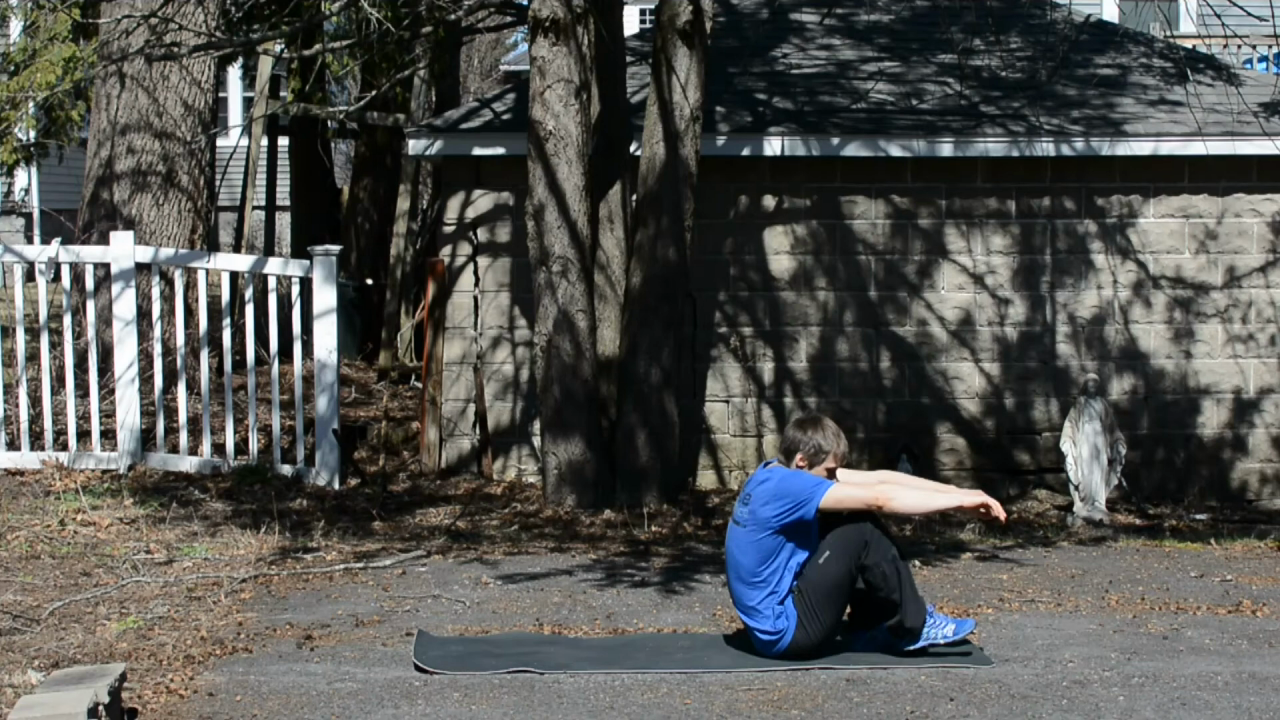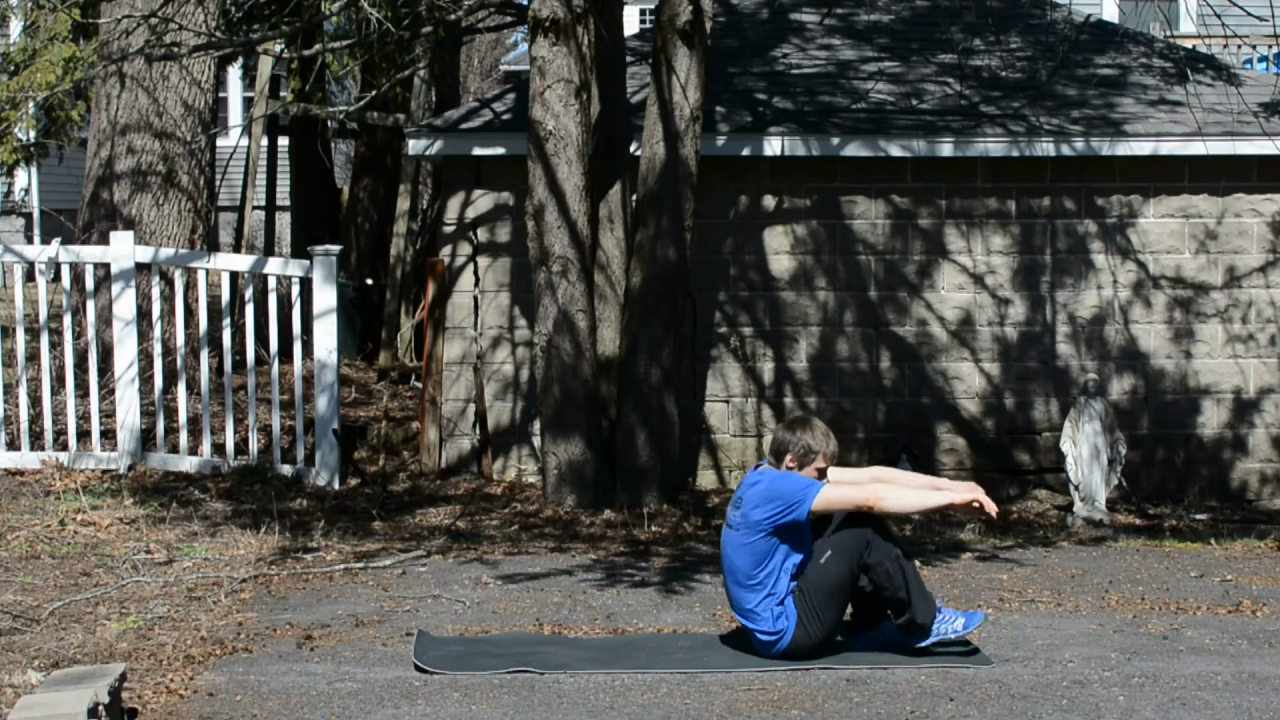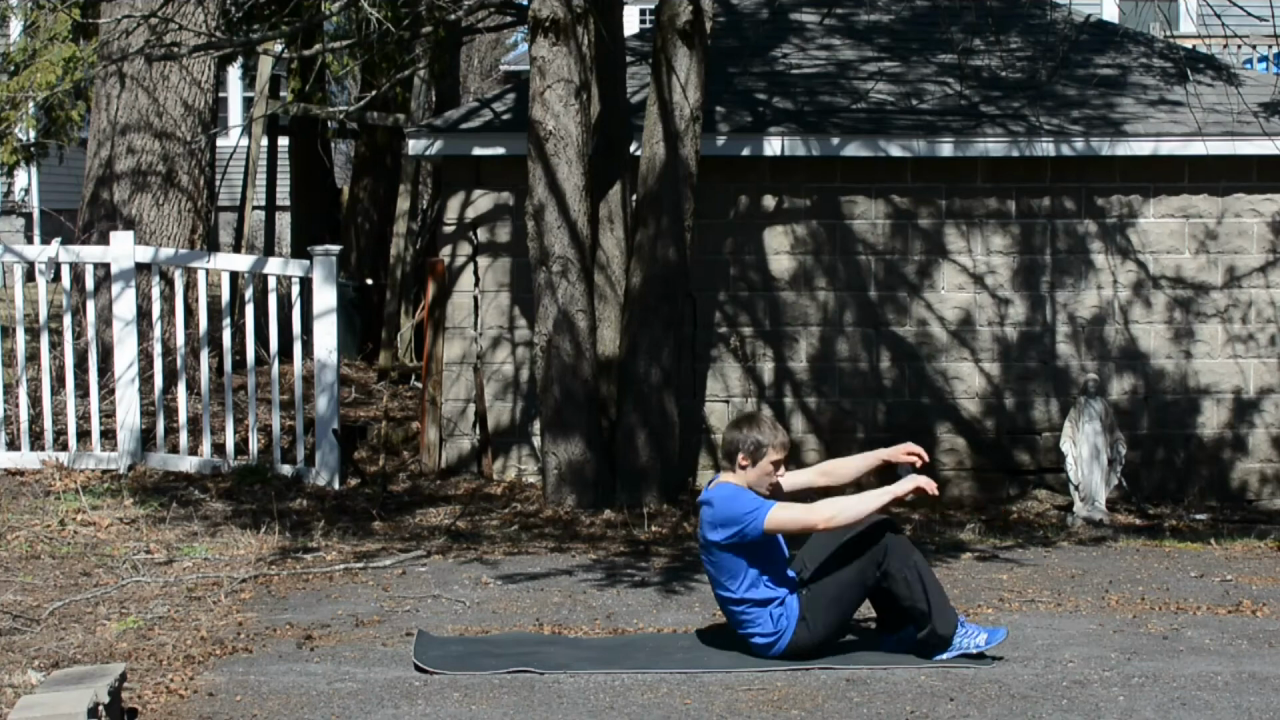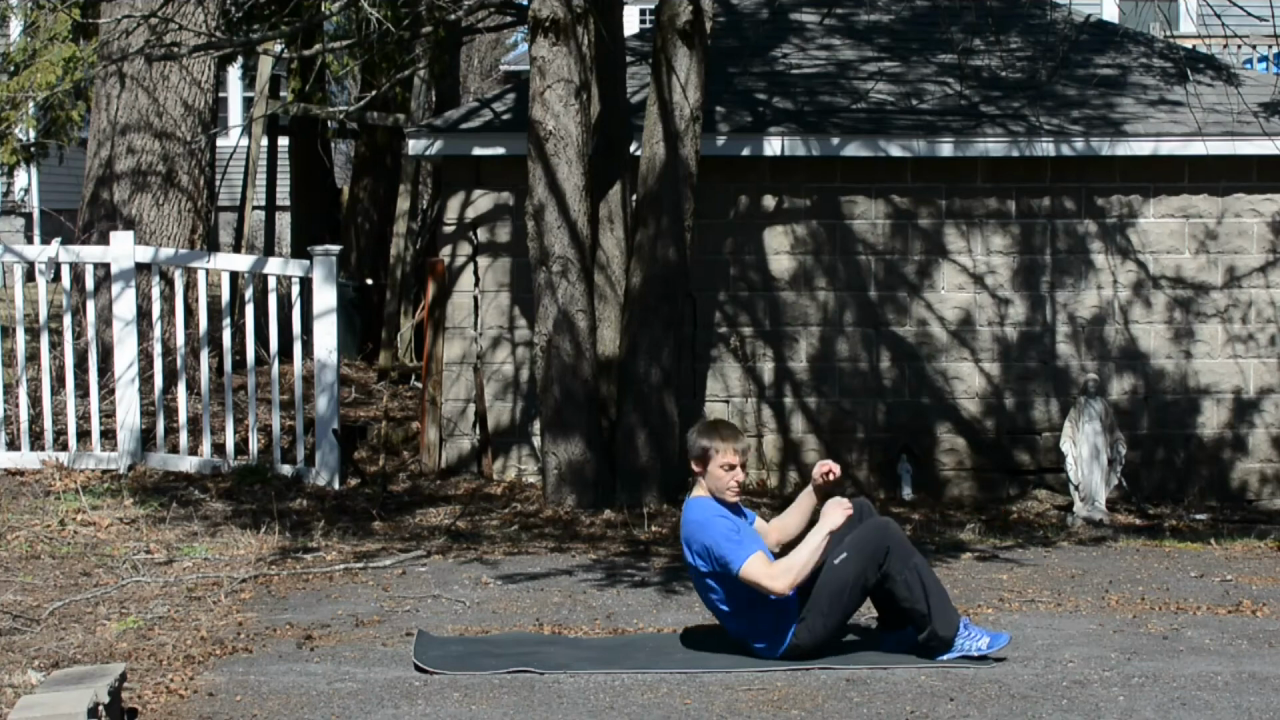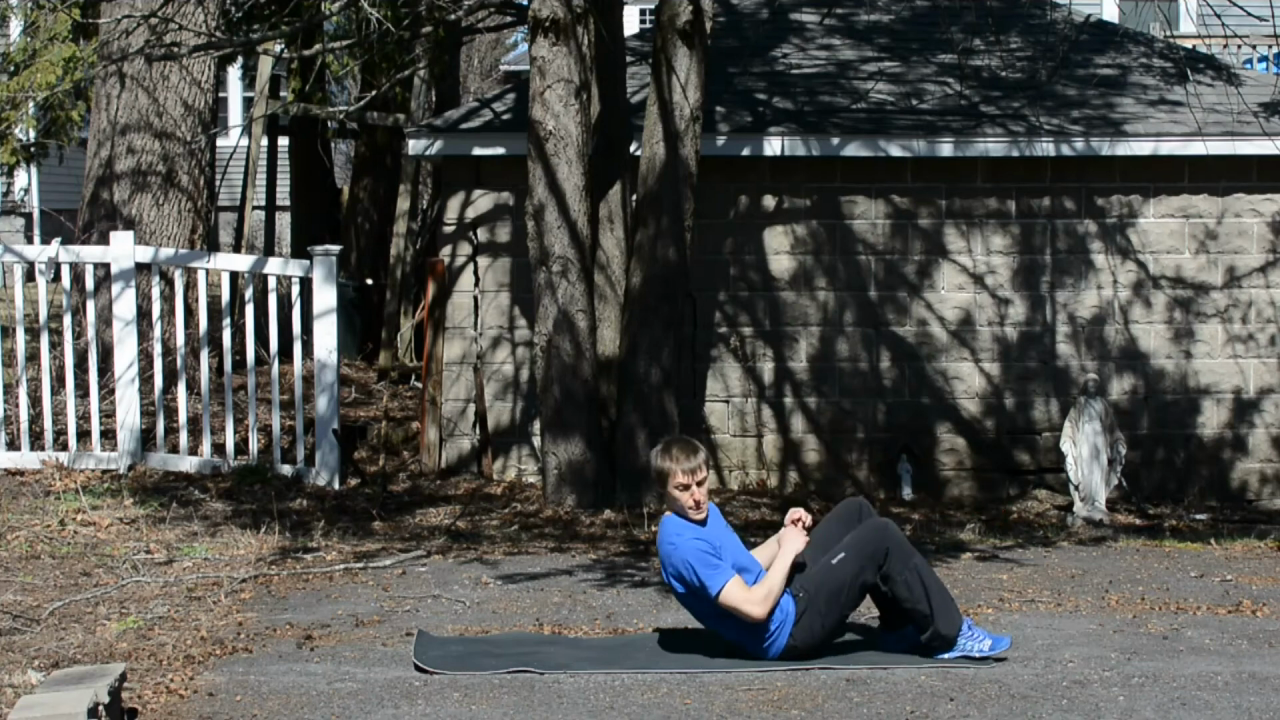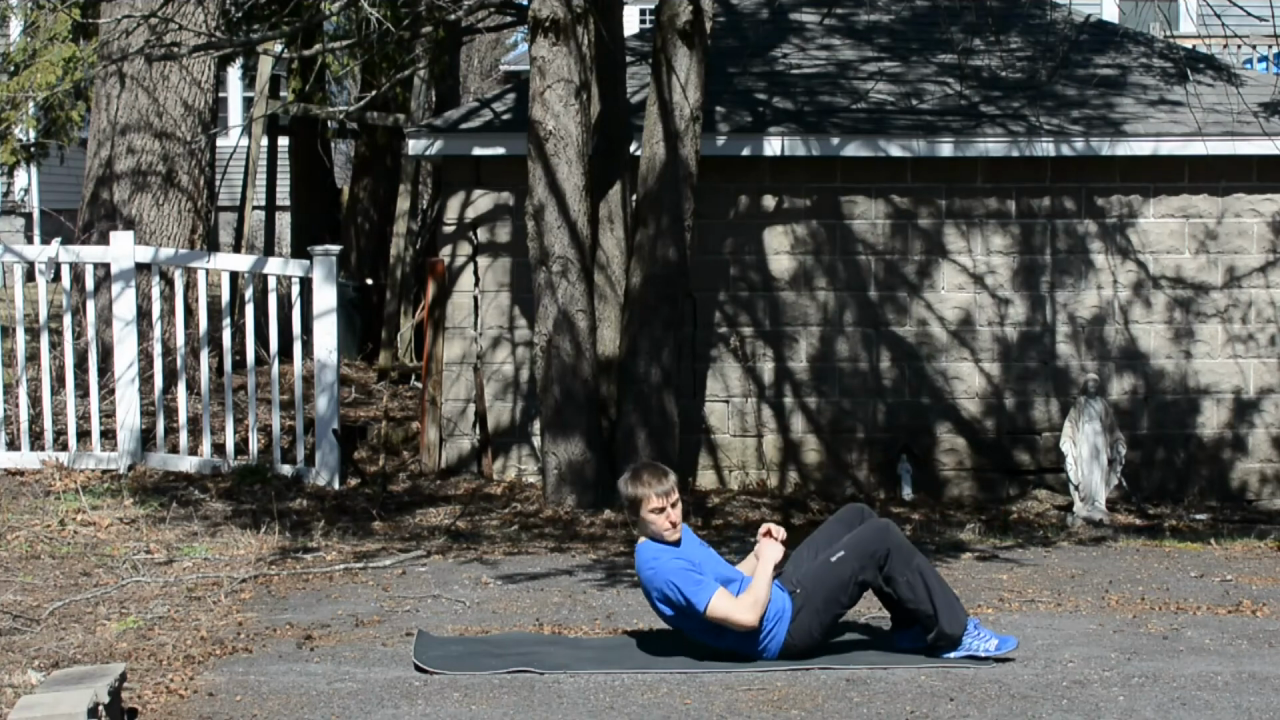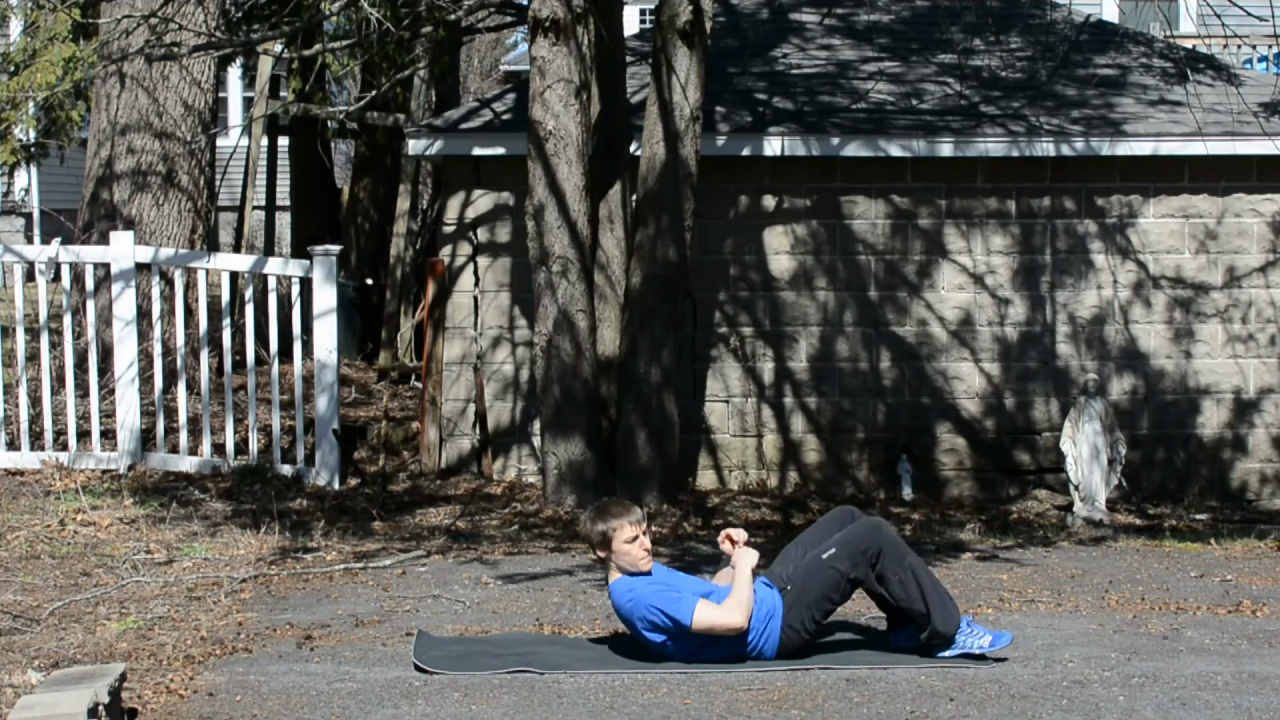
dt=0.2s
person 1, frame 1
left shoulder: (779, 472)
right shoulder: (785, 486)
left elbow: (878, 479)
right elbow: (879, 499)
right wrist: (960, 500)
left hip: (784, 613)
right hip: (787, 631)
left knee: (857, 516)
right knee: (862, 531)
left ankle: (873, 625)
right ankle: (910, 628)
person 1, frame 2
left shoulder: (770, 474)
right shoulder: (773, 490)
left elbow: (872, 476)
right elbow: (871, 499)
left wrist: (946, 485)
right wrist: (953, 495)
left hip: (787, 605)
right hip: (786, 631)
left knee: (857, 523)
right knee: (864, 529)
left ankle: (875, 623)
right ankle: (922, 625)
person 1, frame 3
left shoulder: (733, 488)
right shoulder: (730, 504)
left elbow: (818, 477)
right elbow: (818, 518)
left wrist: (886, 455)
right wrist: (898, 489)
left hip: (787, 602)
right hip: (786, 630)
left knee: (867, 519)
right knee: (883, 535)
left ankle: (900, 629)
right ankle: (943, 636)
person 1, frame 4
left shoulder: (720, 500)
right shoulder: (705, 522)
left elbow: (772, 537)
right elbow: (781, 579)
left wrist: (814, 489)
right wrist: (826, 524)
left hip: (787, 605)
right hip: (788, 632)
left knee: (858, 511)
right knee: (883, 535)
left ankle: (899, 629)
right ankle: (944, 637)
person 1, frame 5
left shoulder: (703, 513)
right shoulder: (680, 545)
right elbow: (755, 608)
left wrist: (782, 537)
right wrist: (789, 550)
left hip: (787, 600)
right hip: (788, 629)
left knee: (856, 511)
right knee: (882, 537)
left ankle: (902, 627)
right ankle: (946, 637)
person 1, frame 6
left shoulder: (674, 537)
right shoulder: (659, 567)
right elbow: (746, 615)
left wrist: (761, 553)
right wrist: (768, 560)
left hip: (782, 597)
right hip: (785, 625)
left knee: (859, 515)
right knee: (882, 538)
left ankle: (912, 627)
right ankle: (952, 636)
person 1, frame 7
left shoulder: (642, 573)
right shoulder: (636, 597)
right elbow: (734, 619)
left wrist: (732, 561)
right wrist: (744, 565)
left hip: (770, 597)
right hip: (777, 624)
left knee: (848, 518)
right knee: (874, 535)
left ankle: (907, 625)
right ankle: (945, 633)
